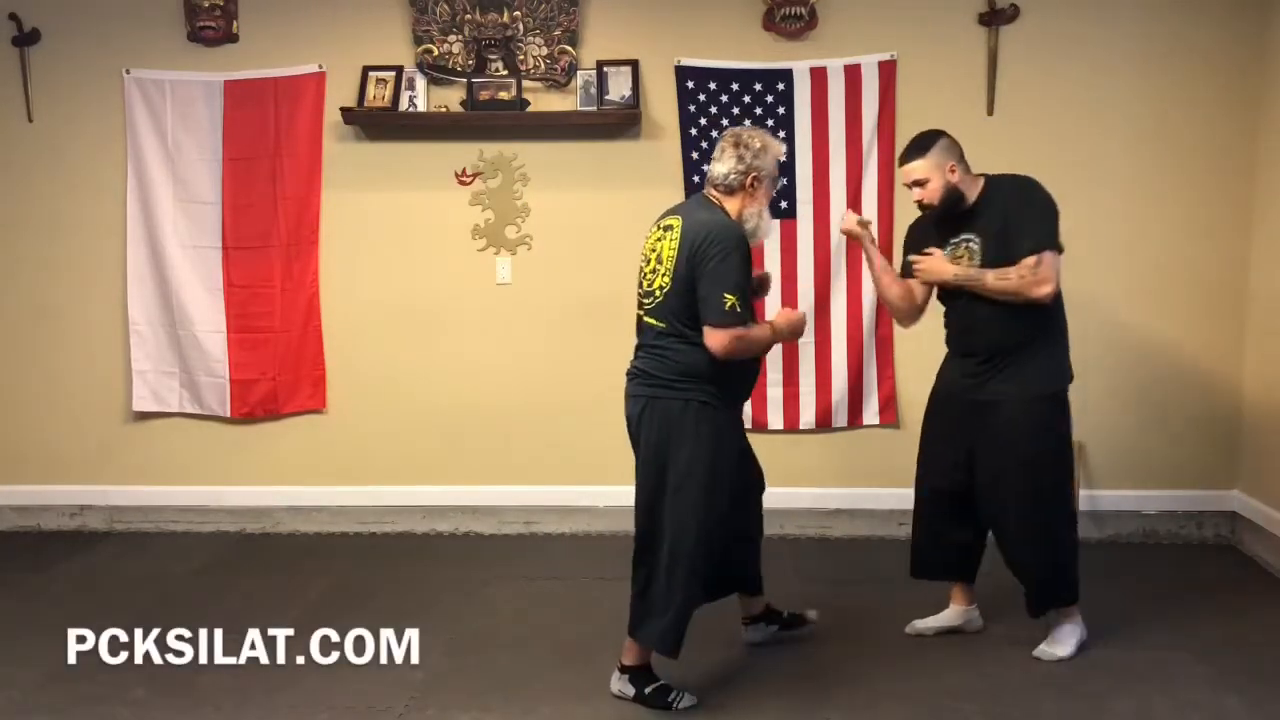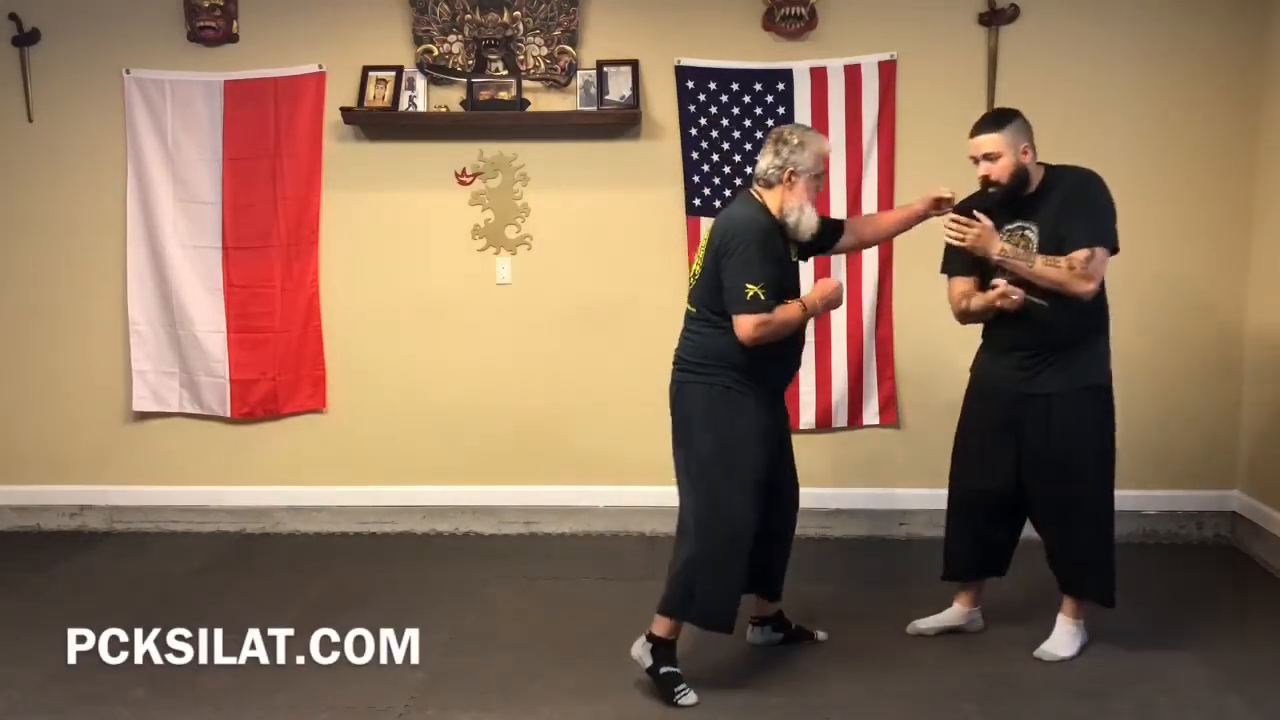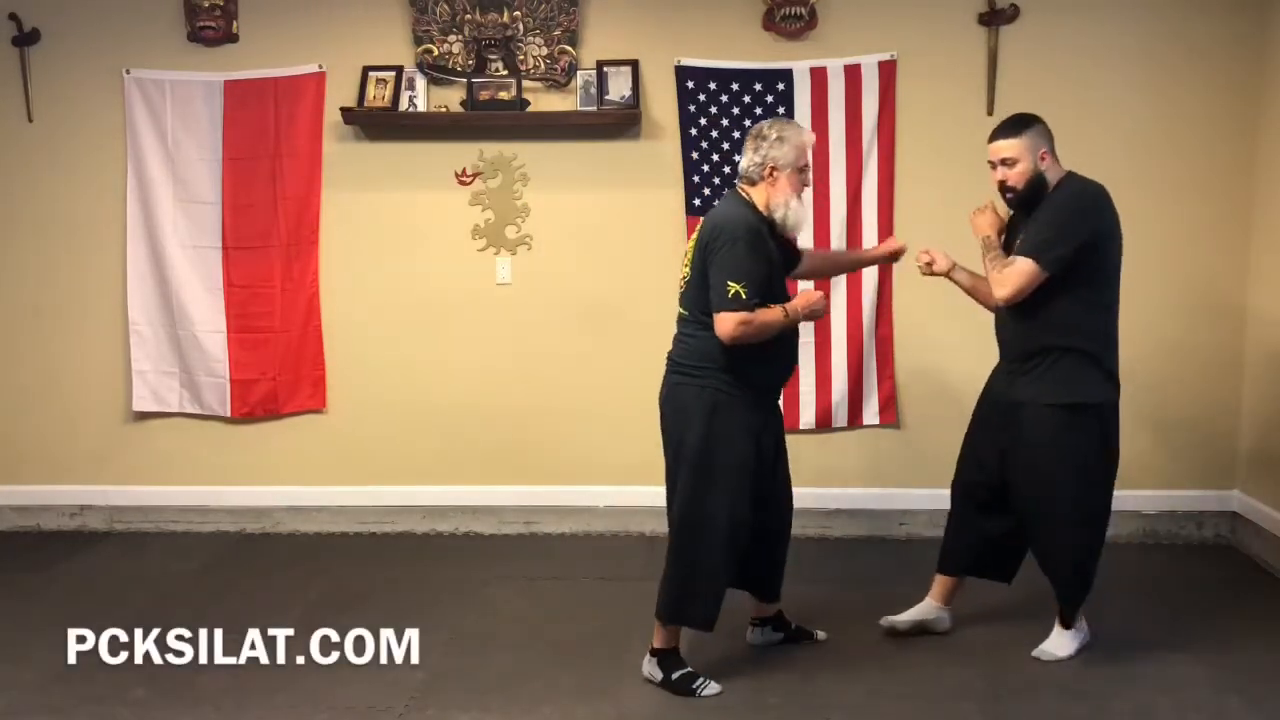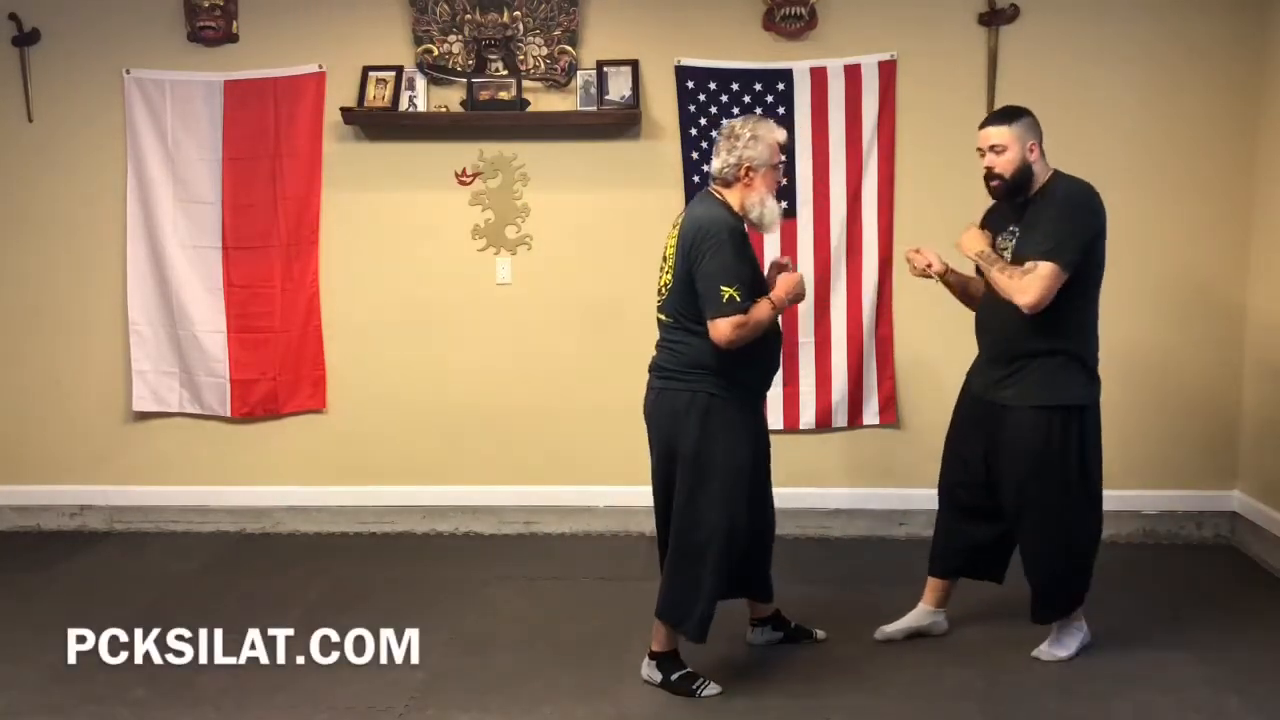
dt=0.5s
person 1, frame 1
left shoulder: (680, 217)
right shoulder: (722, 236)
right elbow: (724, 341)
left wrist: (747, 290)
right wrist: (781, 328)
left hip: (674, 396)
right hip: (684, 407)
left knee: (739, 499)
right knee: (675, 530)
left ankle: (758, 615)
right ankle: (633, 668)
person 1, frame 2
left shoulder: (775, 223)
right shoulder: (748, 228)
left elbow: (854, 233)
right elbow: (751, 327)
left wrist: (920, 211)
right wrist: (813, 302)
left hip: (752, 392)
right hip: (717, 393)
left knee: (775, 504)
right knee: (719, 516)
left ankle: (768, 618)
right ankle: (658, 643)
person 1, frame 3
left shoulder: (755, 221)
right shoulder: (737, 227)
left elbow: (798, 262)
right elbow: (733, 326)
left wrist: (874, 255)
right wrist: (798, 311)
left hip: (743, 396)
right hip: (710, 398)
left knee: (768, 507)
right knee: (704, 521)
left ankle: (766, 618)
right ankle: (662, 653)
person 1, frame 4
left shoulder: (712, 214)
right shoulder: (718, 229)
right elbow: (728, 331)
left wrist: (765, 285)
right wrist: (779, 299)
left hip: (720, 398)
right hip: (698, 402)
left knee: (749, 510)
right knee: (701, 524)
left ankle: (765, 619)
right ankle: (662, 654)
person 2, frame 1
left shoulder: (1019, 197)
right shoulder: (926, 230)
left elbow: (1042, 283)
right elbow: (904, 312)
left wrist: (956, 273)
right wrist: (870, 248)
left hip: (1028, 384)
right hip: (961, 380)
left knee: (1029, 506)
right knee: (943, 492)
left ankle: (1067, 617)
right ankle: (962, 606)
person 2, frame 2
left shoulder: (1080, 190)
right shoulder: (969, 213)
left elbow: (1086, 280)
right elbow: (960, 306)
left wrist: (999, 250)
right wrist: (993, 300)
left hip: (1072, 380)
right hip: (997, 377)
left knee: (1071, 501)
right knee: (977, 492)
left ankle: (1071, 617)
right ankle: (966, 605)
person 2, frame 3
left shoulder: (1078, 202)
right shoulder: (1035, 211)
left elbow: (1008, 288)
left wrist: (989, 238)
right wrist: (952, 271)
left hip: (1068, 393)
right hip: (1015, 383)
left knee: (1063, 511)
right knee: (976, 493)
left ankle: (1072, 621)
right ankle: (937, 605)
person 2, frame 4
left shoulder: (1072, 202)
right shoulder: (1003, 210)
left elbow: (1030, 294)
left wrist: (982, 251)
right wrist: (945, 273)
left hip: (1050, 394)
right hip: (989, 383)
left knee: (1050, 512)
right knee: (962, 496)
left ankle: (1071, 620)
right ankle: (931, 609)
